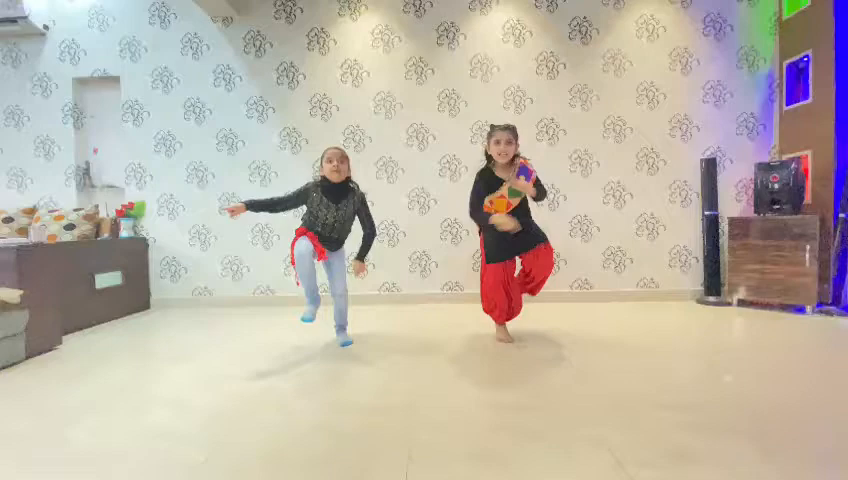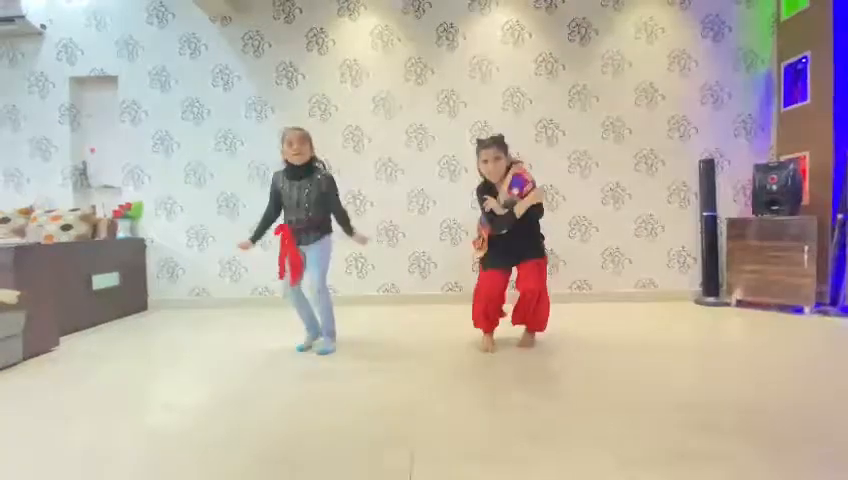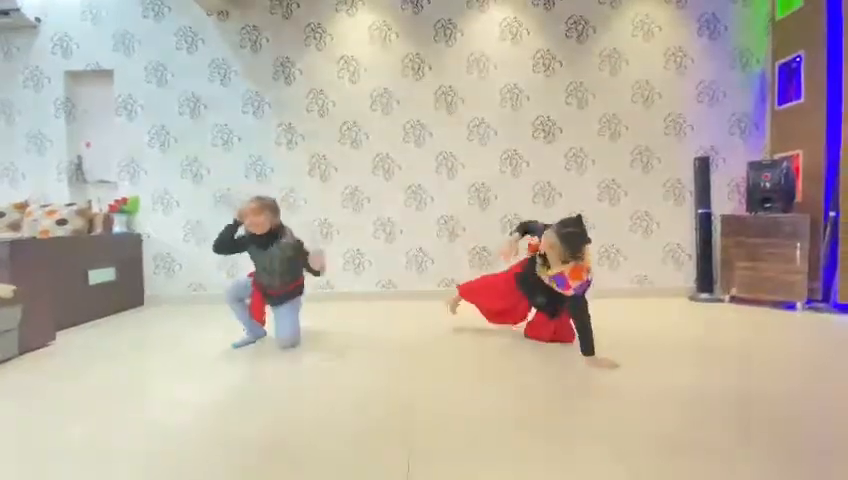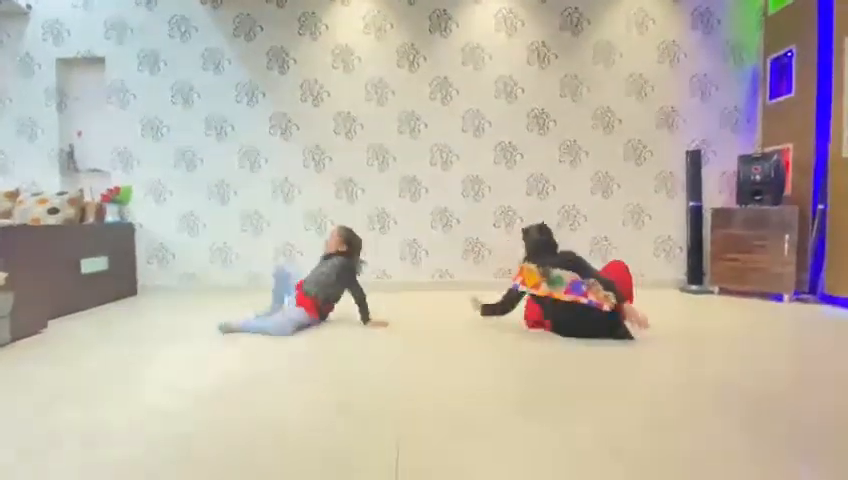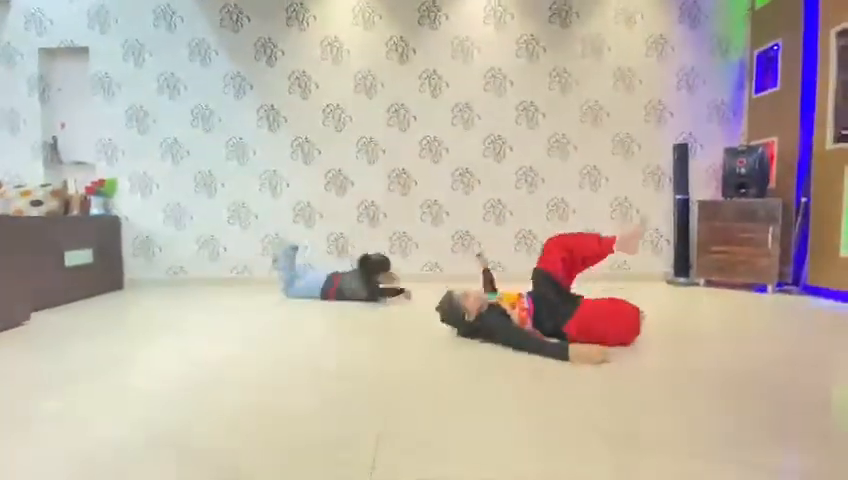
dt=0.7s
person 1, frame 1
left shoulder: (522, 167)
right shoulder: (484, 176)
left elbow: (541, 195)
right elbow: (475, 212)
left wrist: (529, 189)
right wrist: (497, 219)
left hip: (524, 228)
right hip: (495, 233)
right knee: (497, 282)
left ankle: (520, 285)
right ankle: (500, 323)
person 1, frame 2
right shoulder: (484, 191)
left elbow: (536, 213)
right elbow: (496, 225)
left wrist: (501, 206)
right wrist: (524, 204)
left hip: (529, 247)
right hip: (498, 246)
right knee: (489, 290)
left ankle: (530, 328)
right ankle: (488, 331)
person 1, frame 3
left shoulder: (574, 277)
right shoulder: (550, 235)
left elbow: (581, 315)
right elbow: (529, 226)
left wrist: (590, 356)
right wrist: (514, 239)
left hip: (551, 301)
right knee: (489, 289)
right ankle: (460, 296)
person 1, frame 4
right shoulder: (568, 258)
left elbow: (504, 307)
right elbow: (603, 281)
left wrist: (482, 308)
right wrist: (626, 306)
left hip: (566, 328)
right hip: (600, 322)
left knee: (533, 305)
right knee: (618, 267)
person 1, frame 5
left shoulder: (483, 307)
right shoulder: (490, 323)
right elbow: (526, 343)
left wrist: (484, 269)
right wrist: (572, 350)
right hip: (561, 318)
left knee: (558, 245)
right knee: (627, 317)
left ankle: (617, 243)
person 2, frame 1
left shoulder: (356, 196)
right shoulder: (312, 190)
left elbow: (370, 230)
right elbow: (280, 203)
left wrist: (360, 258)
right wrist: (246, 206)
left hip: (334, 247)
right hip: (309, 238)
left knee: (340, 290)
right knee: (303, 252)
left ankle: (341, 330)
right ankle: (312, 301)
person 2, frame 2
left shoulder: (322, 178)
right shoulder: (279, 178)
left elbow: (336, 209)
right elbow: (272, 212)
left wrist: (352, 233)
right wrist: (253, 239)
left hip: (318, 238)
right hip: (292, 240)
left knee: (317, 284)
right knee: (290, 288)
left ankle: (328, 336)
right ankle: (313, 332)
person 2, frame 3
left shoulder: (288, 243)
right shoulder: (250, 240)
left elbow: (313, 270)
right elbow: (219, 247)
left wrist: (316, 265)
right wrist: (236, 222)
left hip: (288, 295)
right hip: (262, 287)
left knee: (287, 341)
right ankle: (254, 331)
person 2, frame 4
left shoulder: (343, 264)
right shoulder: (329, 257)
left elbow: (358, 293)
left wrist: (366, 320)
left hip: (313, 310)
left knee: (283, 325)
right knee: (280, 272)
left ankle: (240, 326)
right ankle: (276, 310)
person 2, frame 5
right shoulder: (369, 292)
right wrist: (402, 291)
left hip: (331, 279)
right hip: (324, 289)
left knee: (306, 274)
right knee: (289, 289)
right ankle: (289, 253)
